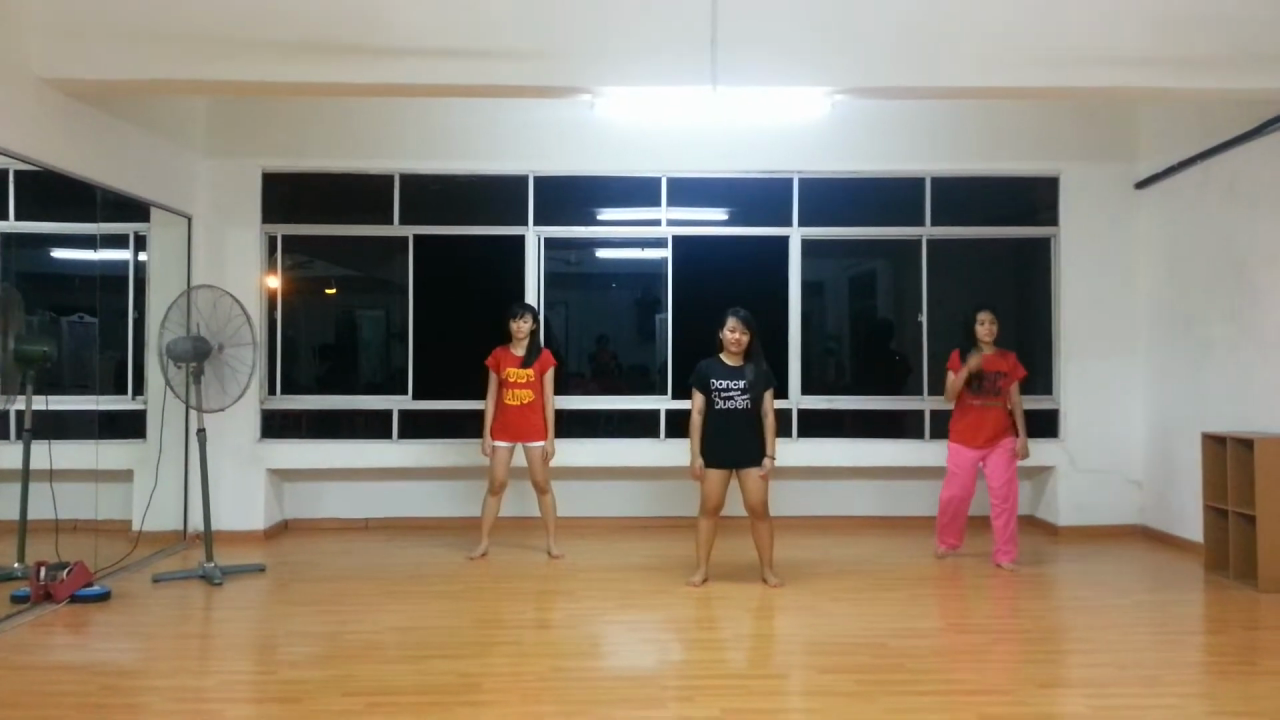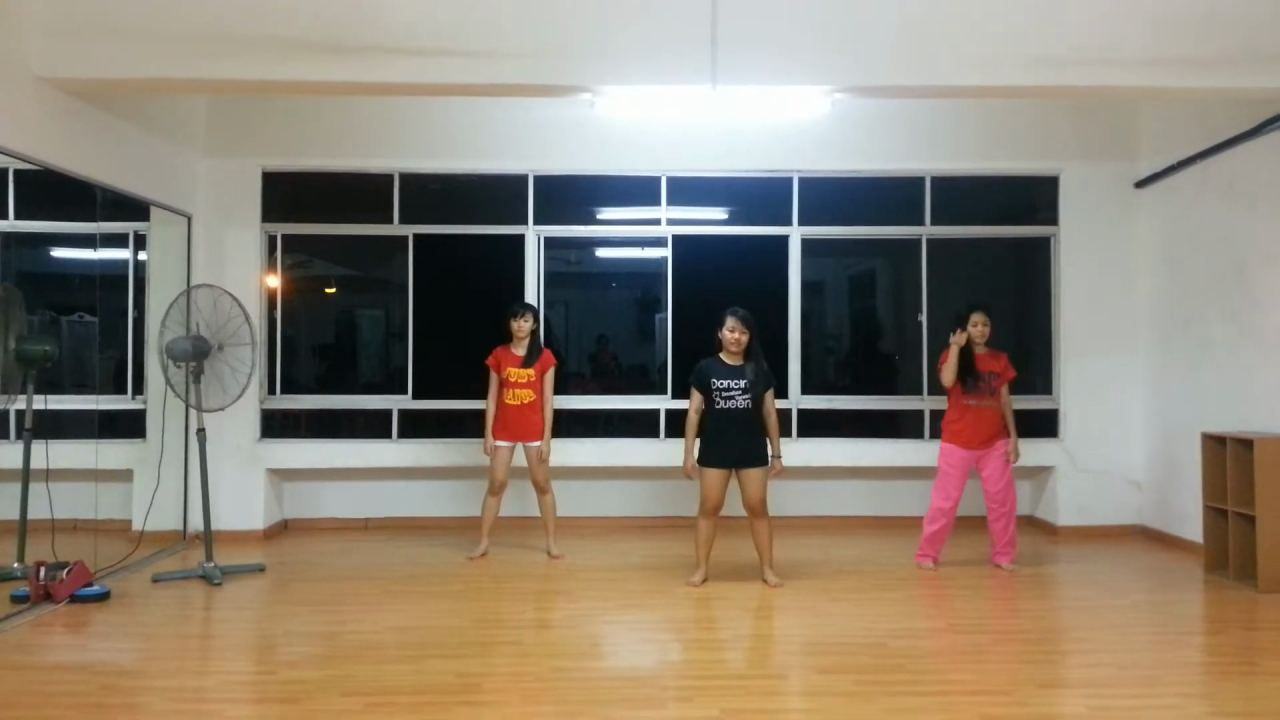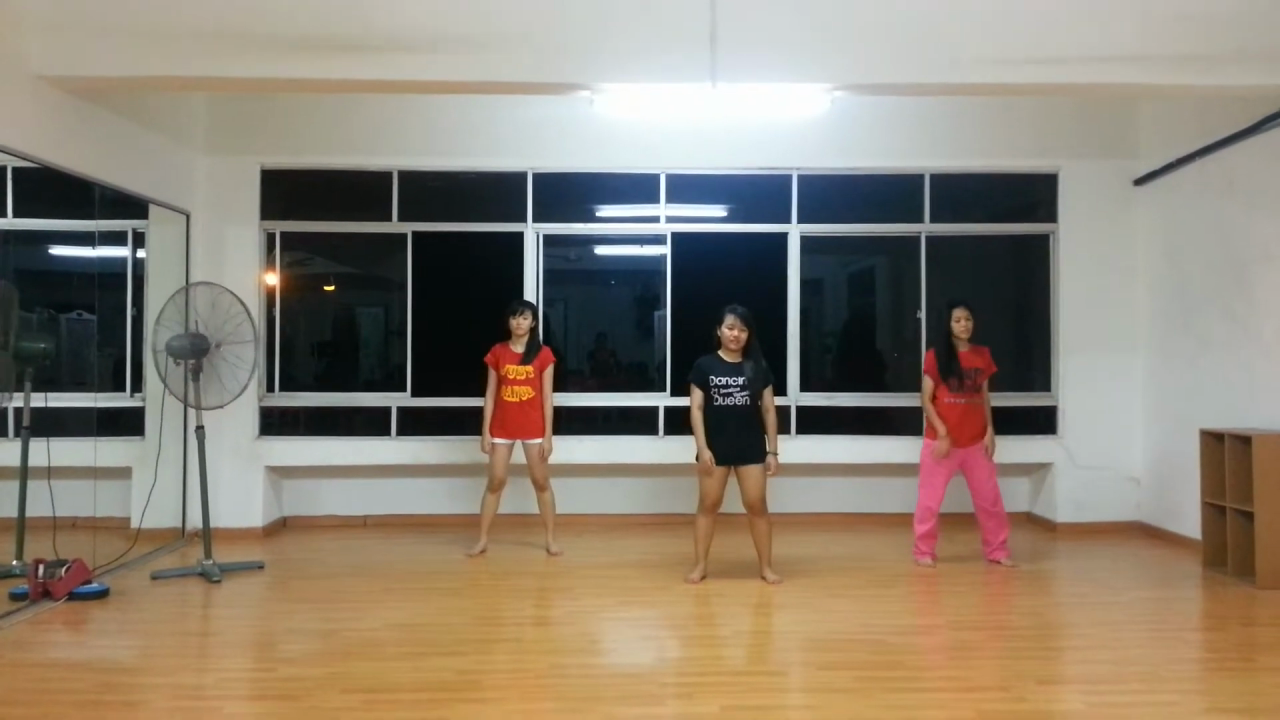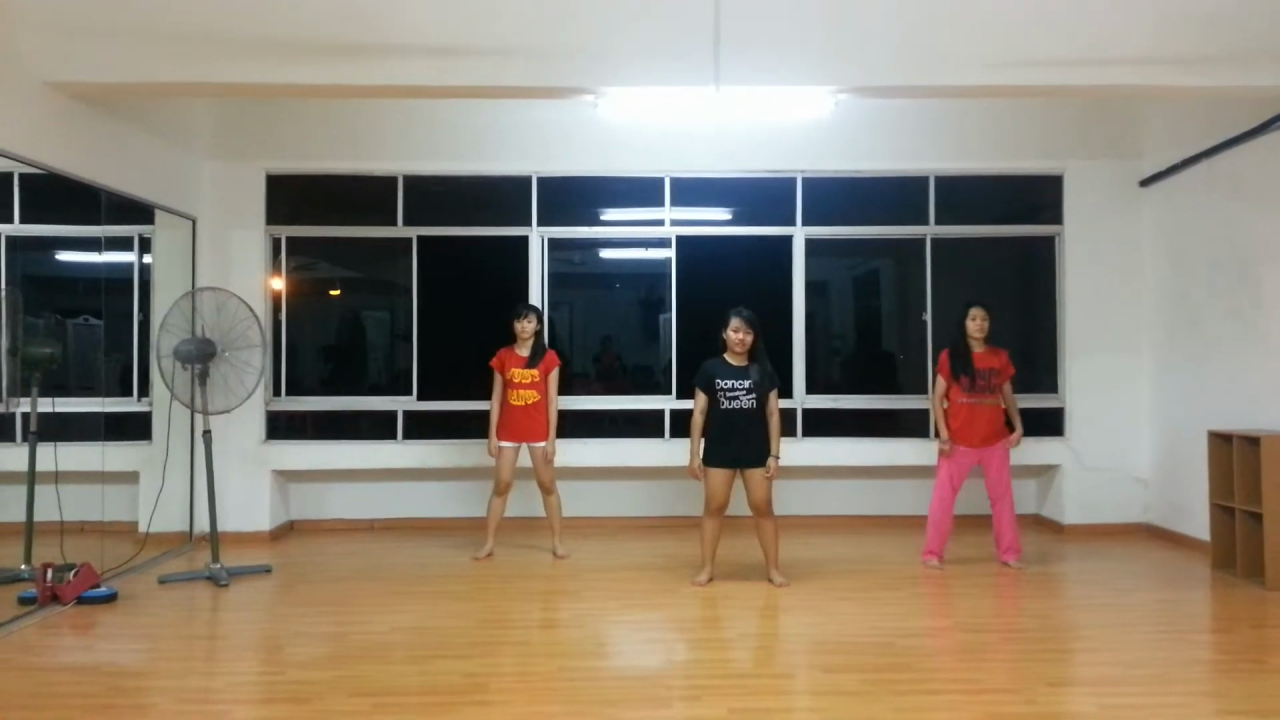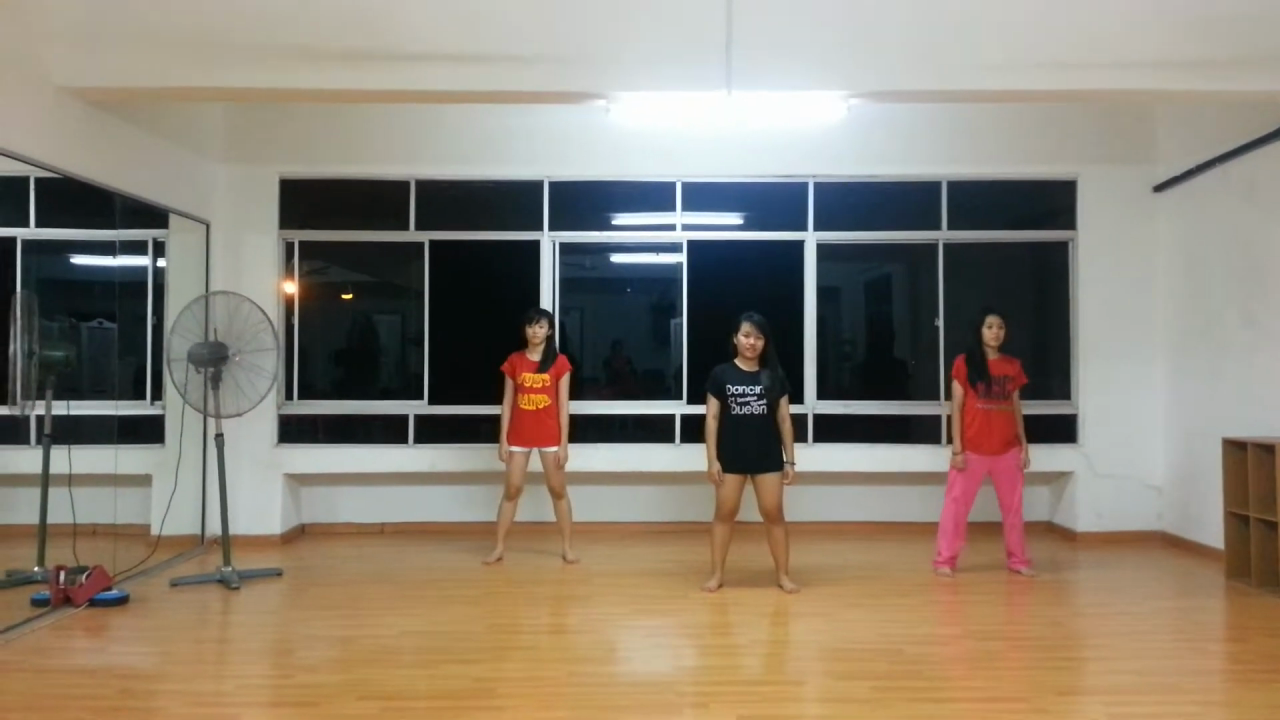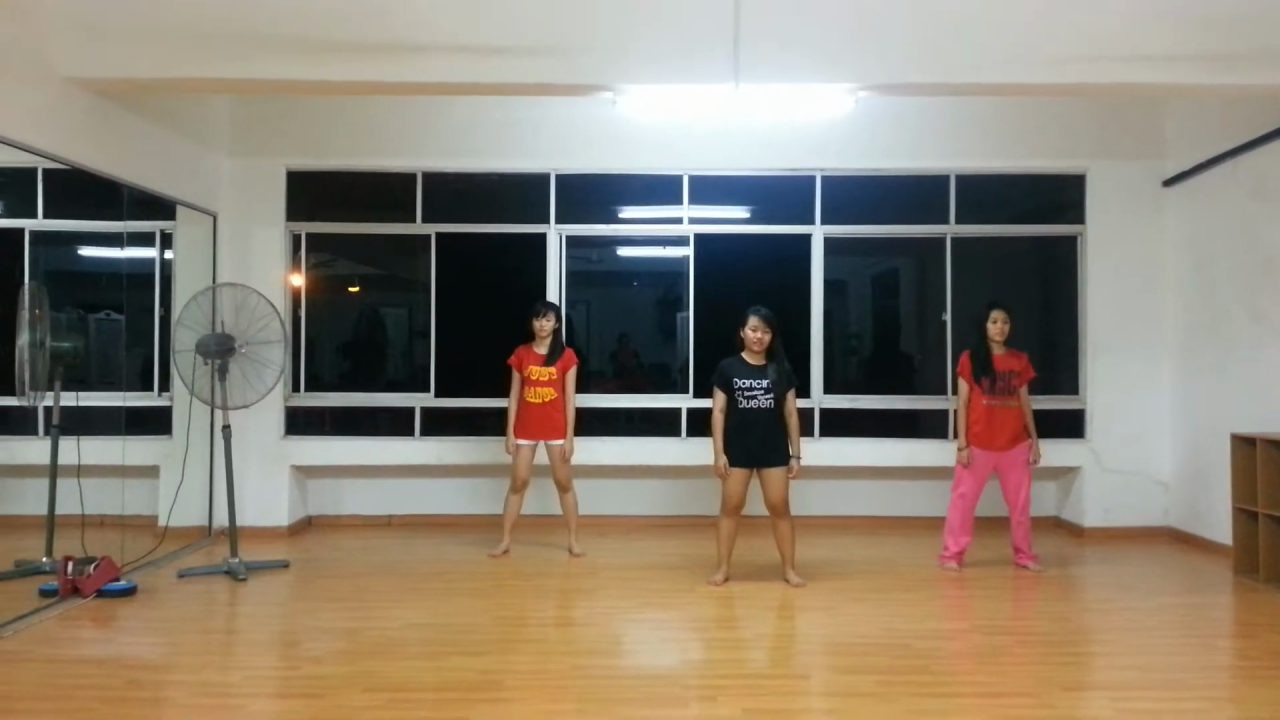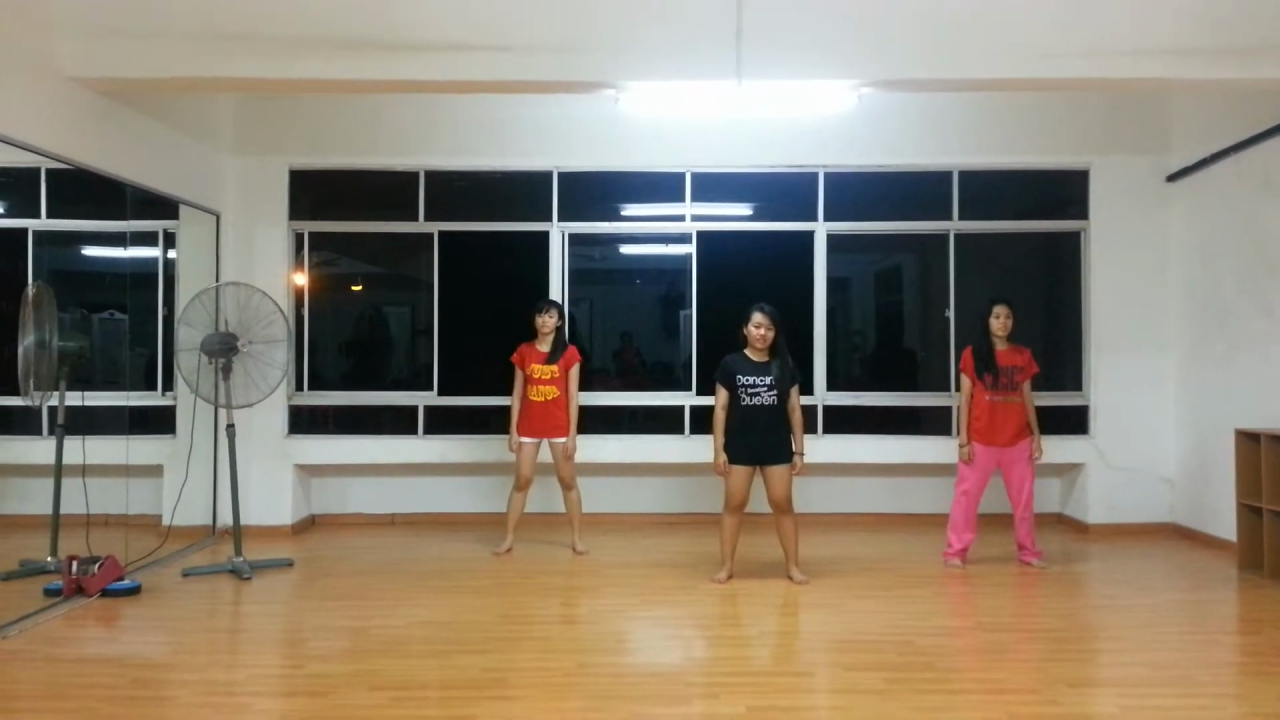
dt=0.4s
person 1, frame 1
left shoulder: (760, 370)
right shoulder: (705, 368)
left elbow: (768, 414)
right elbow: (697, 413)
left wrist: (769, 455)
right wrist: (695, 454)
left hip: (752, 451)
right hip: (715, 451)
left knee: (758, 509)
right knee: (710, 508)
left ankle: (767, 569)
right ankle: (702, 568)
person 1, frame 2
left shoulder: (760, 369)
right shoulder: (706, 368)
left elbow: (769, 412)
right elbow: (694, 411)
left wrist: (776, 454)
right wrist: (688, 453)
left hip: (752, 451)
right hip: (714, 451)
left knee: (757, 508)
right knee: (709, 508)
left ankle: (767, 568)
right ankle: (701, 568)
person 1, frame 3
left shoulder: (758, 367)
right shoulder: (704, 365)
left elbow: (768, 410)
right elbow: (696, 408)
left wrist: (772, 451)
right wrist: (702, 448)
left hip: (751, 448)
right hip: (715, 447)
left knee: (757, 505)
right knee: (708, 505)
left ankle: (766, 566)
right ankle: (700, 565)
person 1, frame 4
left shoulder: (764, 370)
right shoulder: (710, 369)
left elbow: (773, 413)
right elbow: (699, 413)
left wrist: (774, 454)
right wrist: (694, 454)
left hip: (756, 451)
right hip: (719, 451)
left knee: (763, 508)
right knee: (714, 507)
left ankle: (773, 568)
right ankle: (707, 567)
person 1, frame 5
left shoulder: (774, 376)
right shoulder: (721, 374)
left elbow: (784, 419)
right elbow: (712, 418)
left wrist: (790, 460)
right wrist: (712, 459)
left hip: (768, 457)
right hip: (731, 457)
left knee: (773, 514)
right knee: (725, 513)
left ankle: (783, 575)
right ankle: (717, 574)
person 1, frame 6
left shoulder: (781, 369)
right shoulder: (728, 368)
left elbow: (790, 413)
right elbow: (719, 411)
left wrist: (795, 454)
right wrist: (719, 452)
left hip: (774, 451)
right hip: (737, 450)
left knee: (779, 508)
right knee: (731, 507)
left ankle: (789, 569)
right ankle: (723, 567)
person 1, frame 7
left shoulder: (785, 365)
right shoulder: (731, 364)
left elbow: (794, 409)
right elbow: (721, 408)
left wrist: (799, 450)
right wrist: (718, 449)
left hip: (777, 448)
right hip: (740, 447)
left knee: (783, 505)
right knee: (734, 504)
left ankle: (793, 566)
right ankle: (726, 565)
person 2, frame 1
left shoulder: (1009, 359)
right shoulder: (959, 357)
left elbow: (1015, 400)
right elbow: (950, 393)
left wrist: (1022, 436)
right wrist: (968, 369)
left hip: (1001, 440)
right hip: (963, 440)
left knee: (1004, 497)
right knee: (954, 495)
left ankle: (1005, 554)
right ankle: (947, 541)
person 2, frame 2
left shoulder: (1000, 360)
right shoulder: (951, 355)
left elbow: (1005, 401)
right elbow: (947, 382)
left wrist: (1013, 437)
right wrist: (956, 346)
left hip: (994, 443)
right hip: (957, 442)
left knee: (1002, 499)
right knee: (945, 500)
left ankle: (1003, 555)
right ankle: (927, 554)
person 2, frame 3
left shoulder: (982, 355)
right shoulder: (935, 356)
left elbow: (984, 396)
right elbow: (926, 400)
left wrist: (990, 431)
right wrist: (941, 433)
left hip: (975, 441)
right hip: (942, 440)
left knee: (989, 497)
right knee: (930, 497)
left ankle: (997, 550)
right ankle: (924, 550)
person 2, frame 4
left shoulder: (1000, 357)
right shoulder: (950, 356)
left elbow: (1008, 396)
right elbow: (938, 398)
left wrist: (1018, 427)
right wrist: (943, 435)
left hip: (995, 441)
right hip: (959, 442)
left knee: (1002, 498)
right knee: (943, 498)
left ankle: (1009, 552)
right ankle: (932, 552)
person 2, frame 5
left shoulder: (1013, 366)
right shoulder: (964, 363)
left elbow: (1016, 408)
right elbow: (956, 407)
left wrist: (1024, 445)
right wrist: (957, 448)
left hip: (1007, 450)
right hip: (972, 450)
left knee: (1013, 506)
right knee: (956, 505)
left ankle: (1018, 560)
right ankle: (945, 560)
person 2, frame 6
left shoulder: (1020, 360)
right shoulder: (970, 358)
left elbow: (1025, 403)
right elbow: (963, 403)
left wrist: (1034, 440)
right wrist: (962, 443)
left hip: (1015, 445)
right hip: (978, 445)
left knee: (1020, 502)
right knee: (963, 499)
left ankle: (1024, 554)
right ankle: (951, 554)
person 2, frame 7
left shoulder: (1023, 356)
right shoulder: (972, 354)
left elbow: (1027, 399)
right elbow: (965, 399)
left wrist: (1036, 437)
right wrist: (963, 440)
left hip: (1017, 441)
right hip: (981, 441)
left knee: (1024, 498)
right knee: (966, 496)
left ankle: (1028, 551)
right ankle: (955, 551)
person 3, frame 1
left shoulder: (544, 357)
right shoulder: (498, 356)
left elbow: (548, 399)
right elbow: (491, 397)
left wrist: (550, 437)
right wrist: (486, 434)
left hip: (534, 431)
right hip: (503, 431)
left knee: (542, 485)
right knee: (496, 485)
left ankle: (551, 541)
right ankle: (484, 542)
person 3, frame 2
left shoulder: (544, 357)
right shoulder: (499, 355)
left elbow: (547, 400)
right elbow: (492, 397)
left wrist: (547, 438)
right wrist: (488, 433)
left hip: (534, 431)
right hip: (504, 431)
left knee: (542, 485)
right knee: (496, 485)
left ankle: (551, 541)
right ankle: (483, 542)
person 3, frame 3
left shoulder: (543, 354)
right shoulder: (497, 352)
left elbow: (547, 397)
right elbow: (490, 394)
left wrist: (548, 435)
right wrist: (485, 431)
left hip: (533, 428)
right hip: (502, 428)
left knee: (541, 482)
right knee: (495, 482)
left ankle: (550, 538)
right ankle: (483, 539)
person 3, frame 4
left shoulder: (548, 358)
right shoulder: (503, 356)
left elbow: (552, 400)
right elbow: (496, 398)
left wrist: (551, 438)
right wrist: (492, 435)
left hip: (538, 431)
right hip: (508, 431)
left knee: (547, 486)
right knee: (501, 485)
left ankle: (557, 542)
right ankle: (489, 543)
person 3, frame 5
left shoulder: (559, 362)
right shoulder: (514, 361)
left elbow: (563, 405)
right elbow: (507, 403)
left wrist: (564, 443)
right wrist: (503, 439)
left hip: (549, 436)
right hip: (519, 436)
left knee: (558, 490)
right knee: (512, 490)
left ankle: (567, 547)
right ankle: (499, 547)
person 3, frame 6
left shoulder: (566, 356)
right shoulder: (521, 354)
left elbow: (569, 398)
right elbow: (514, 396)
left wrist: (569, 437)
right wrist: (510, 432)
left hip: (556, 429)
right hip: (526, 429)
left knee: (564, 484)
right knee: (518, 483)
left ankle: (573, 540)
right ankle: (505, 540)
person 3, frame 7
left shoulder: (569, 353)
right shoulder: (523, 352)
left elbow: (573, 396)
right elbow: (517, 394)
left wrist: (572, 434)
right wrist: (513, 430)
left hip: (559, 427)
right hip: (529, 427)
left knee: (568, 481)
right knee: (521, 480)
left ankle: (576, 538)
right ankle: (508, 538)
